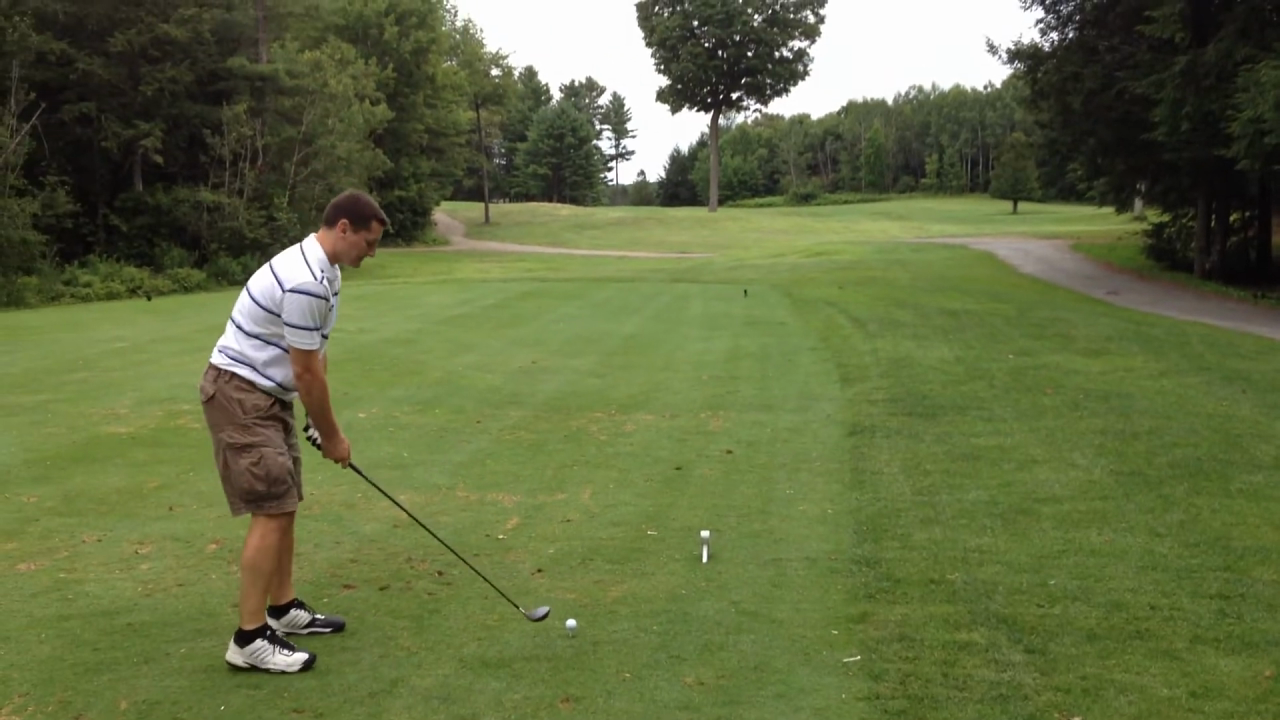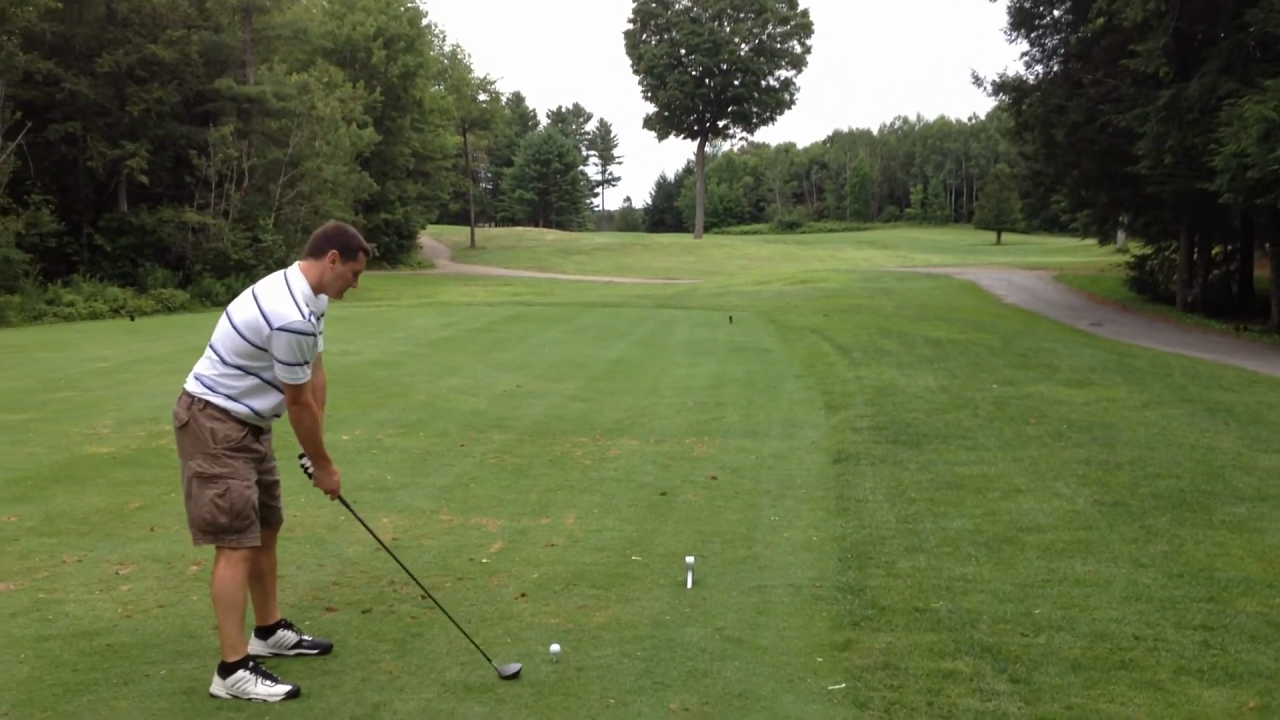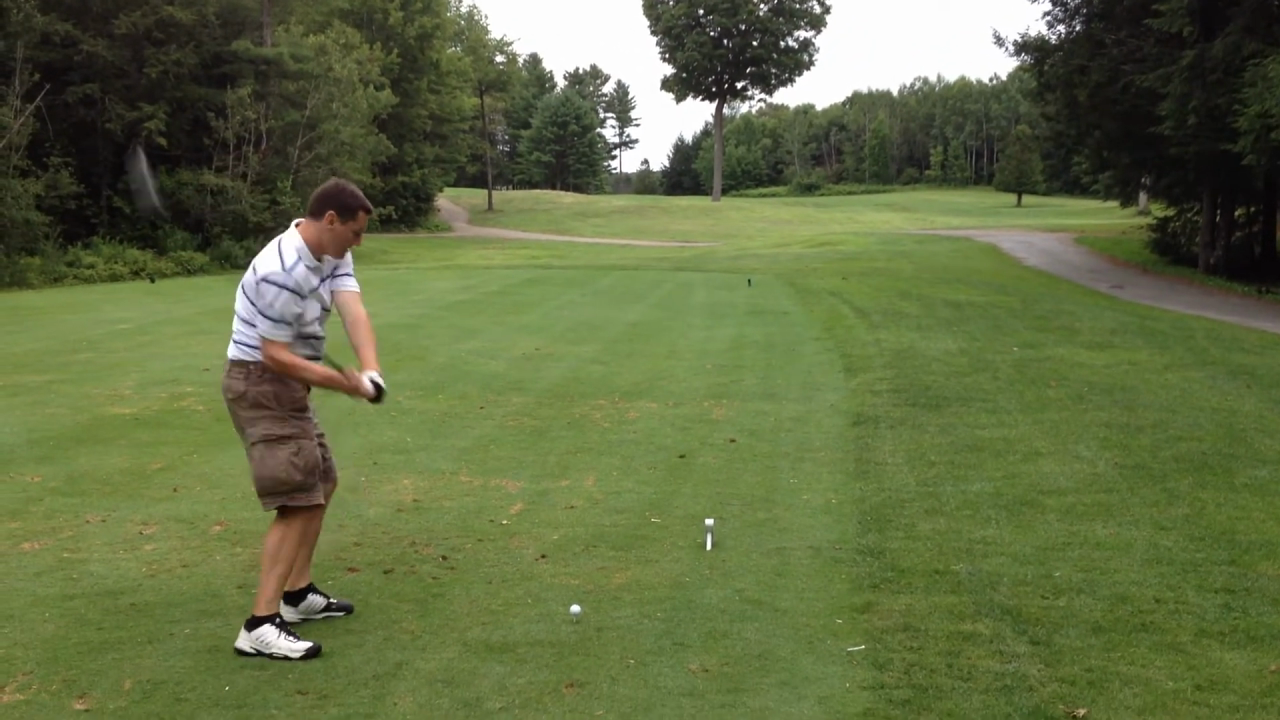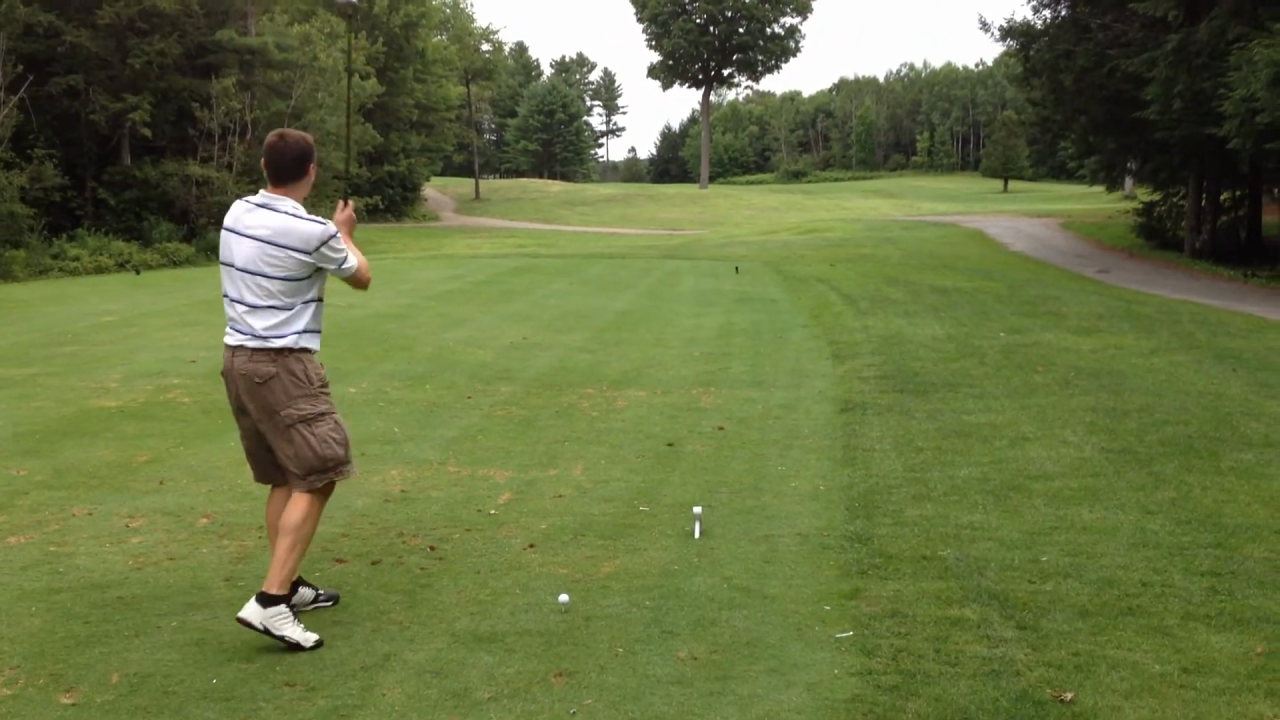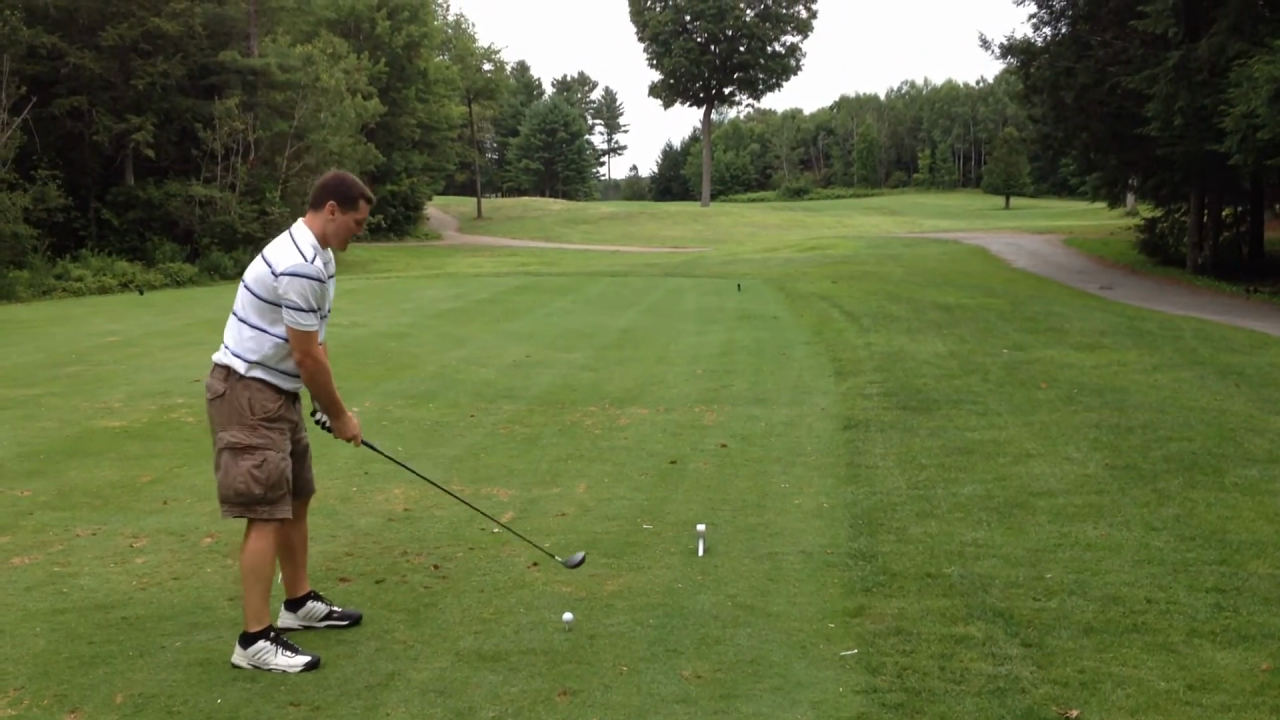
dt=1s
person 1, frame 1
left shoulder: (320, 267)
right shoulder: (306, 283)
left elbow: (312, 358)
right elbow: (306, 372)
left wrist: (324, 426)
right wrist: (331, 436)
left hip: (267, 393)
right hip: (240, 392)
left knee: (282, 507)
right knee: (273, 510)
left ankle: (283, 609)
right ankle: (250, 636)
person 1, frame 2
left shoulder: (303, 292)
right shoulder: (291, 317)
left elbow: (315, 376)
right elbow: (298, 403)
left wrist: (316, 451)
right wrist: (324, 465)
left hip: (243, 422)
right hip: (214, 422)
left knee: (264, 529)
right knee: (237, 542)
left ankle: (270, 631)
right ankle: (233, 668)
person 1, frame 3
left shoulder: (332, 255)
right shoulder: (281, 272)
left elbow: (354, 310)
right elbow: (277, 357)
left wrist: (370, 372)
right wrist: (343, 382)
left hip: (284, 385)
right hip: (264, 384)
left knee: (318, 486)
right knee: (300, 501)
left ankle: (296, 593)
right ankle: (261, 624)
person 1, frame 4
left shoulder: (238, 213)
right shoulder: (312, 231)
right elbow: (361, 277)
right wrist: (346, 231)
left hip: (241, 360)
right hip: (282, 366)
left knee: (286, 478)
right knee: (315, 478)
left ankle: (287, 586)
right ankle: (268, 600)
person 1, frame 5
left shoulder: (316, 252)
right shoulder: (301, 266)
left elbow: (313, 342)
right elbow: (306, 356)
left wrist: (328, 404)
right wrist: (339, 416)
left hip: (274, 390)
right hip: (248, 391)
left knee: (294, 500)
right knee: (266, 513)
left ankle: (299, 602)
right ankle: (255, 638)
